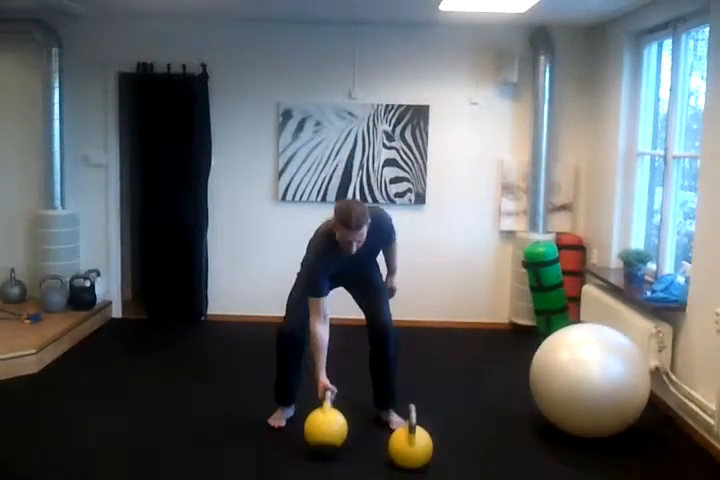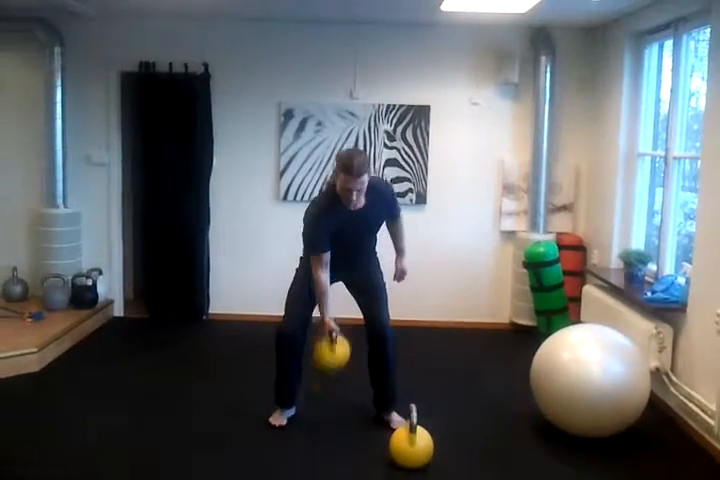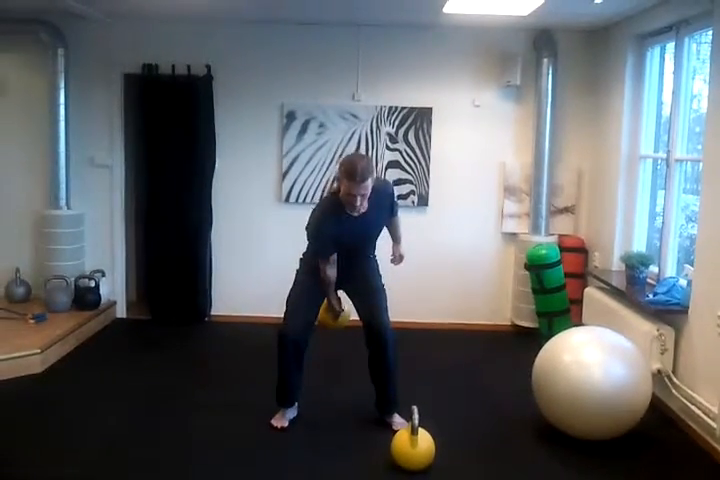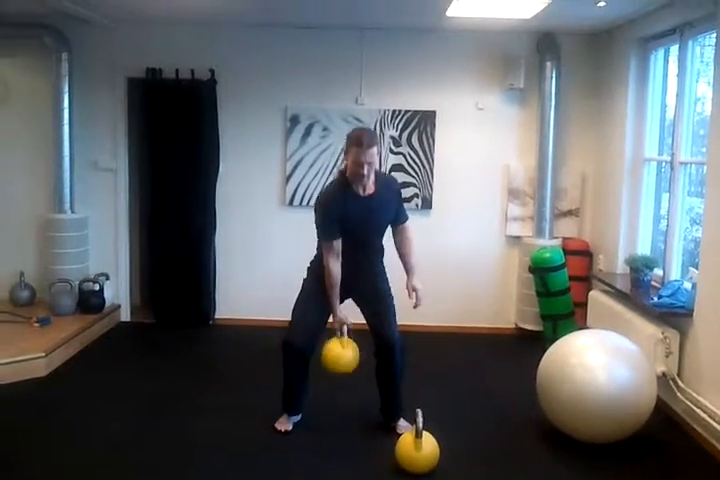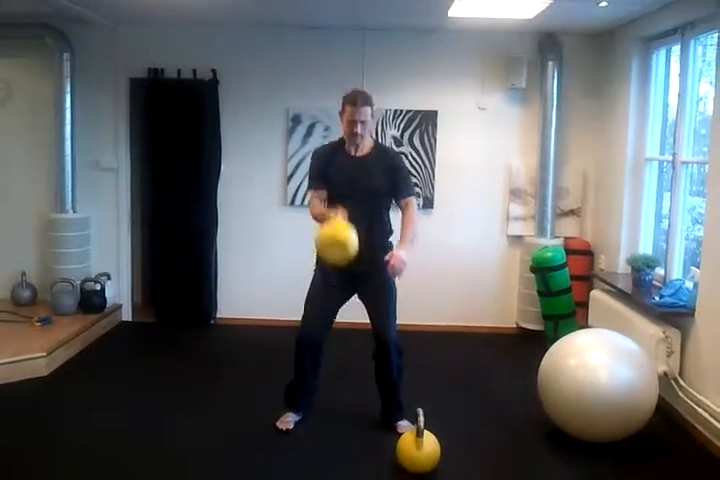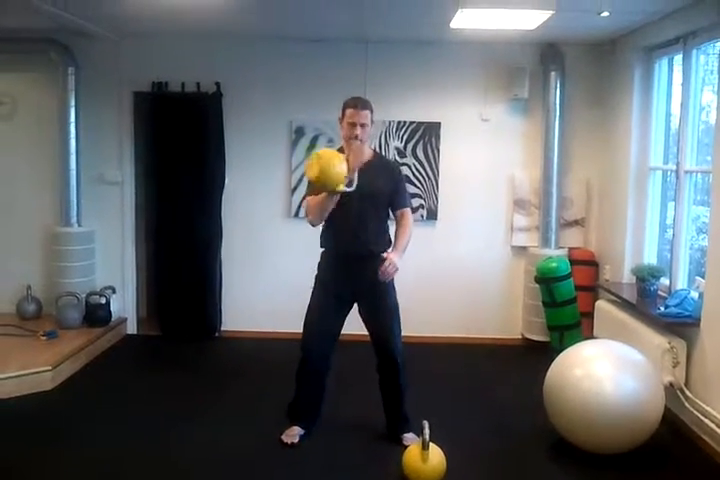
dt=0.3s
person 1, frame 1
left shoulder: (380, 221)
right shoulder: (319, 250)
left elbow: (390, 243)
right elbow: (318, 320)
left wrist: (391, 274)
right wrist: (320, 374)
left hip: (364, 271)
right hip: (320, 276)
left knee: (383, 329)
right knee: (290, 330)
left ankle: (386, 407)
right ankle: (285, 404)
person 1, frame 2
left shoulder: (383, 191)
right shoulder: (319, 210)
left elbow: (395, 220)
right elbow: (320, 269)
left wrist: (401, 255)
right wrist: (325, 316)
left hip: (363, 262)
right hip: (320, 259)
left knee: (381, 329)
right knee: (290, 330)
left ankle: (386, 408)
right ankle: (285, 404)
person 1, frame 3
left shoulder: (384, 191)
right shoulder: (323, 217)
left elbow: (392, 216)
right elbow: (328, 266)
left wrist: (398, 243)
right wrist: (332, 297)
left hip: (363, 265)
right hip: (318, 267)
left knee: (381, 333)
right knee: (291, 334)
left ankle: (388, 410)
right ankle: (287, 405)
person 1, frame 4
left shoulder: (391, 187)
right shoulder: (330, 198)
left elbow: (401, 230)
right elbow: (332, 256)
left wrist: (411, 275)
right wrist: (335, 306)
left hip: (371, 271)
right hip: (328, 271)
left knee: (389, 341)
right knee: (296, 341)
left ankle: (393, 415)
right ankle: (292, 410)
person 1, frame 5
left shoulder: (390, 160)
right shoulder: (324, 157)
left elbow: (409, 207)
right elbow: (314, 205)
left wrist: (403, 247)
right wrist: (328, 218)
left hip: (376, 259)
left knee: (387, 338)
right knee: (310, 333)
left ankle: (393, 413)
right ankle: (295, 406)
person 1, frame 6
left shoulder: (389, 169)
left elbow: (405, 217)
right elbow: (313, 216)
left wrist: (397, 253)
right wrist: (344, 180)
left hip: (375, 269)
right hip: (334, 267)
left knee: (391, 350)
right knee: (314, 347)
left ankle: (399, 425)
right ankle: (301, 420)
